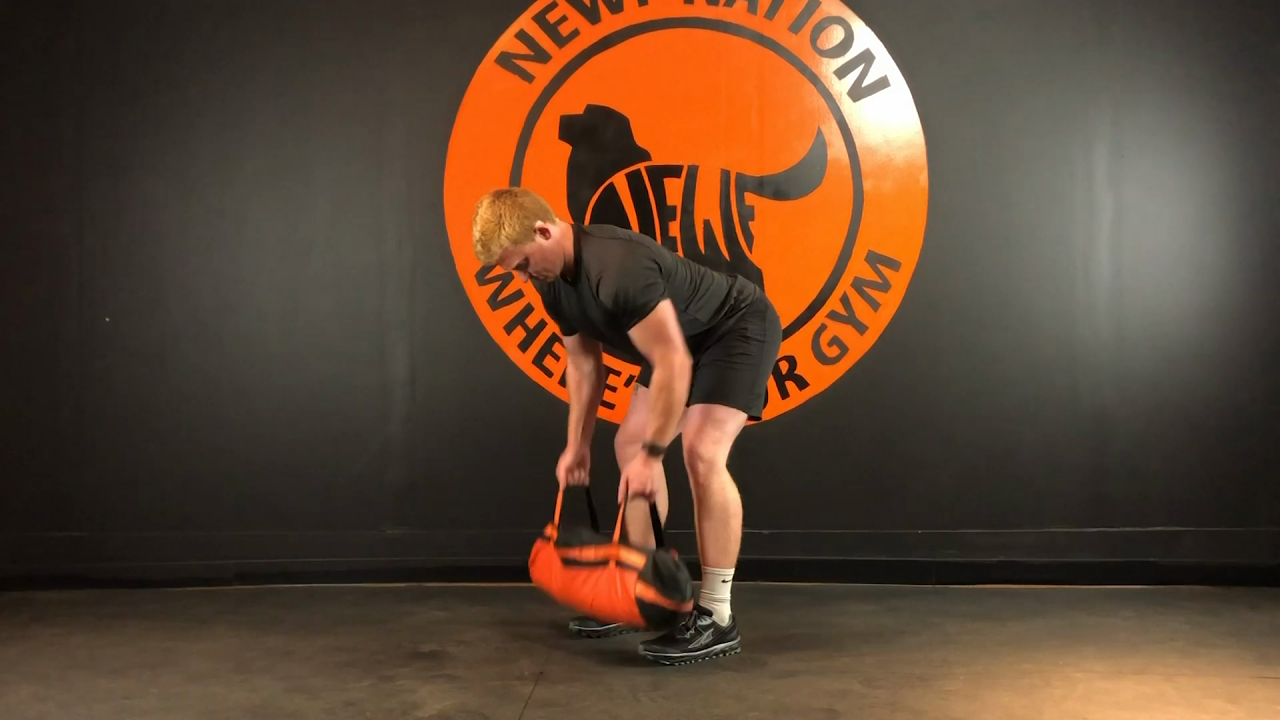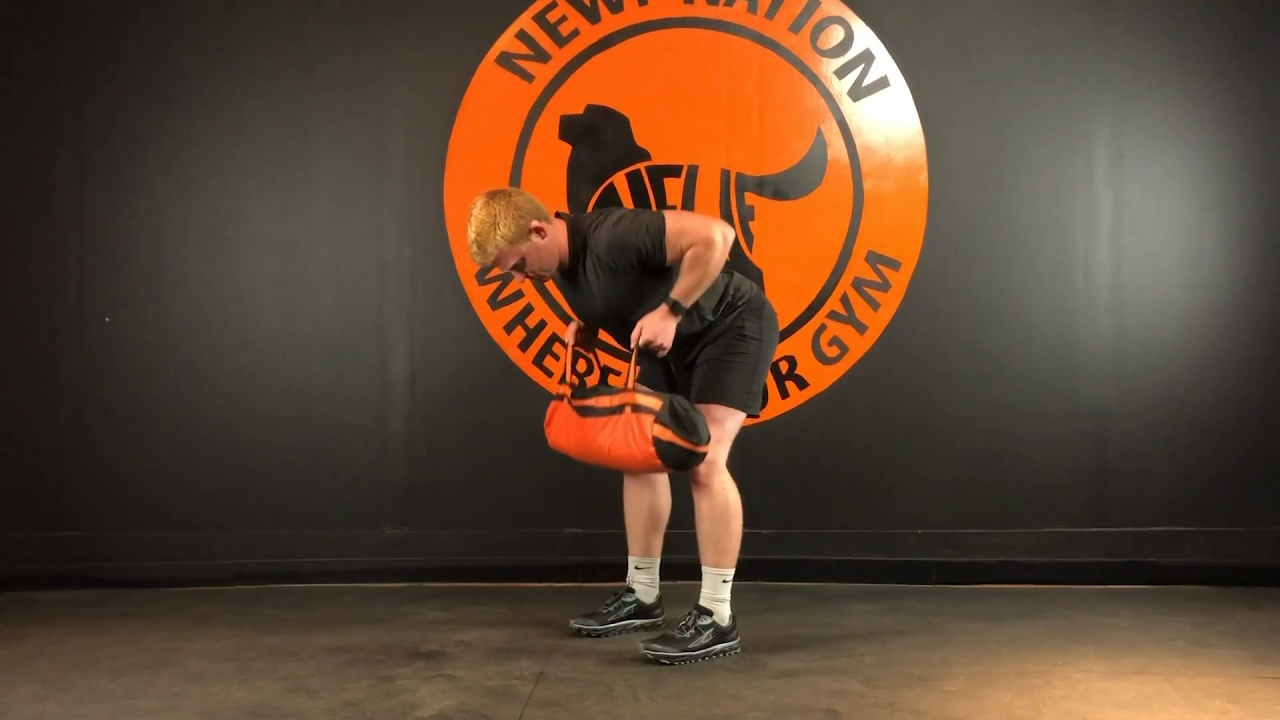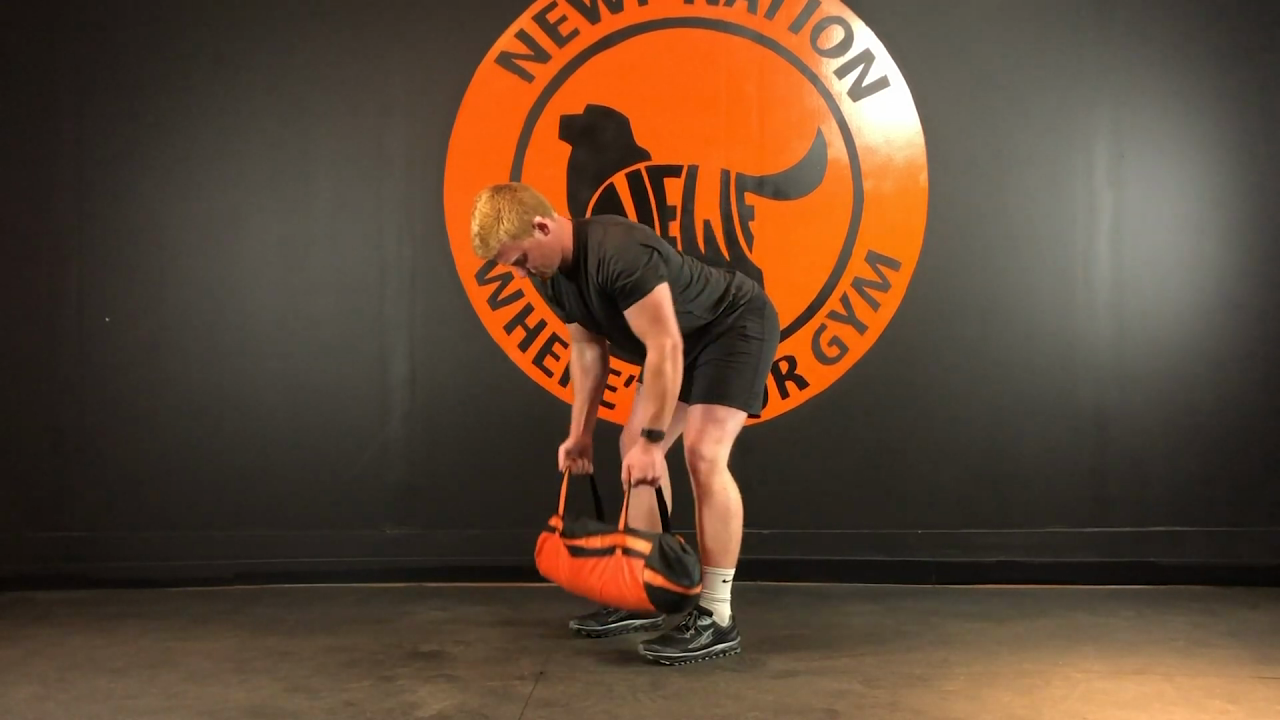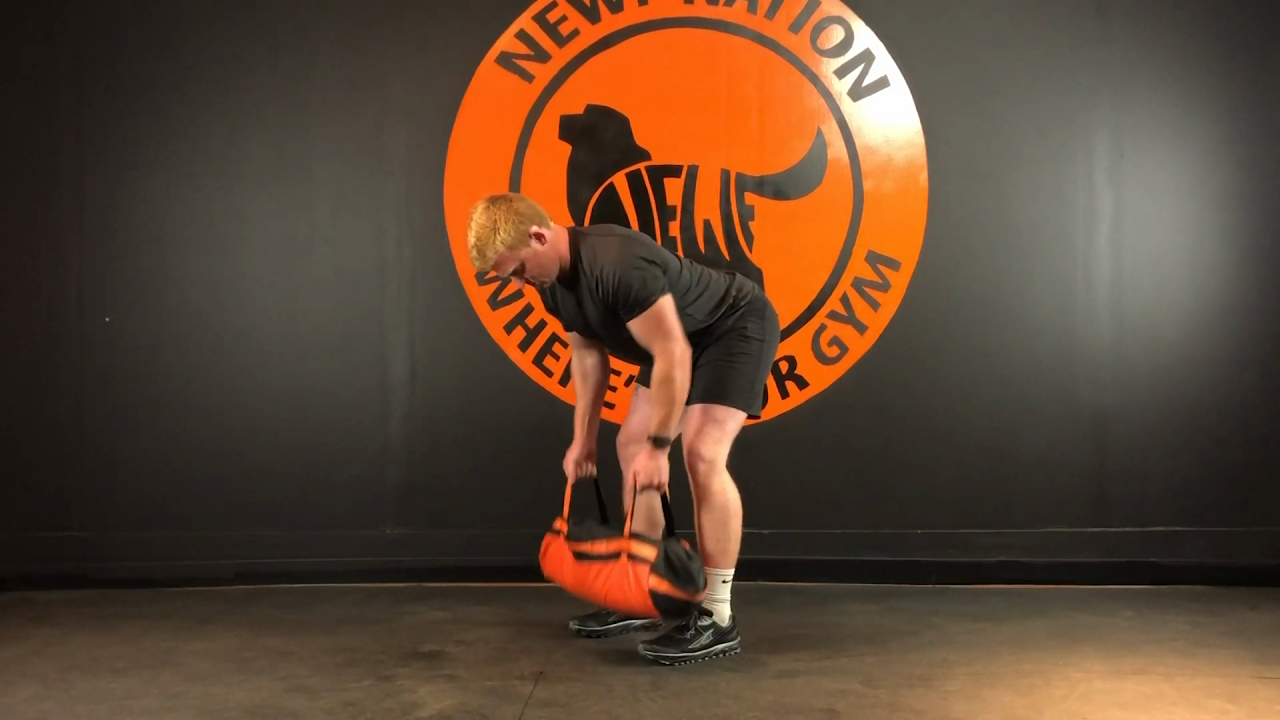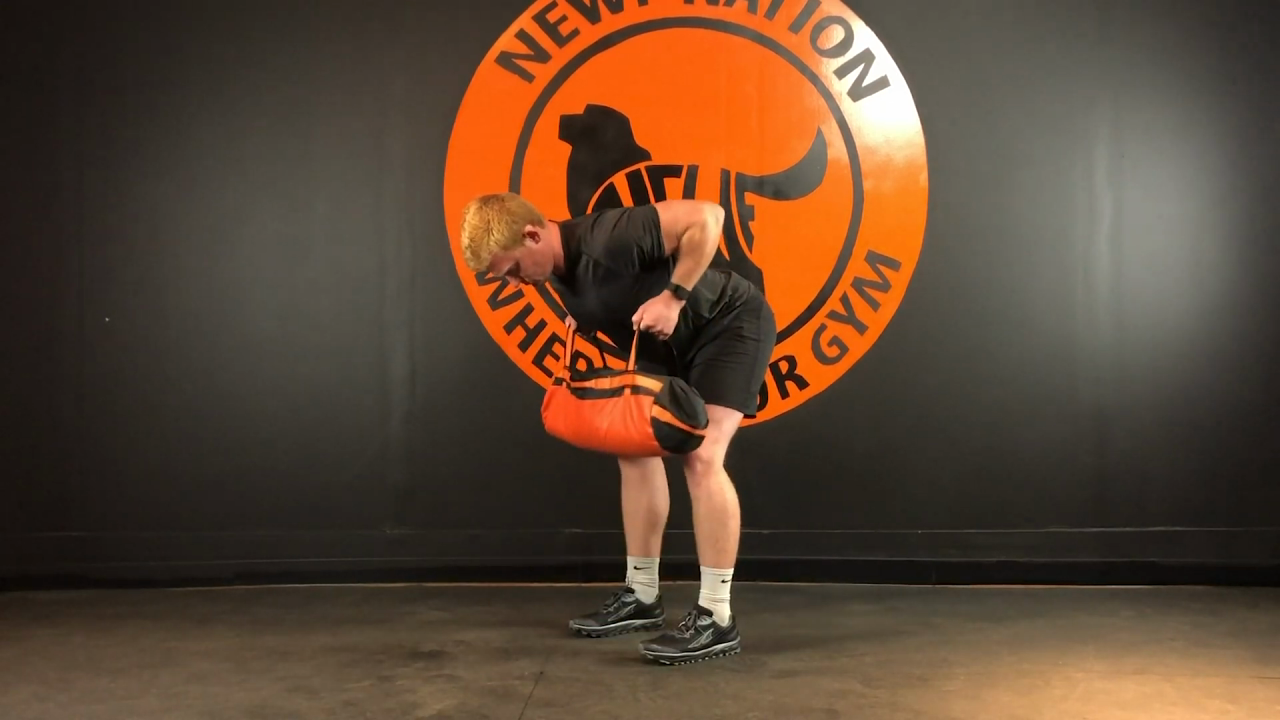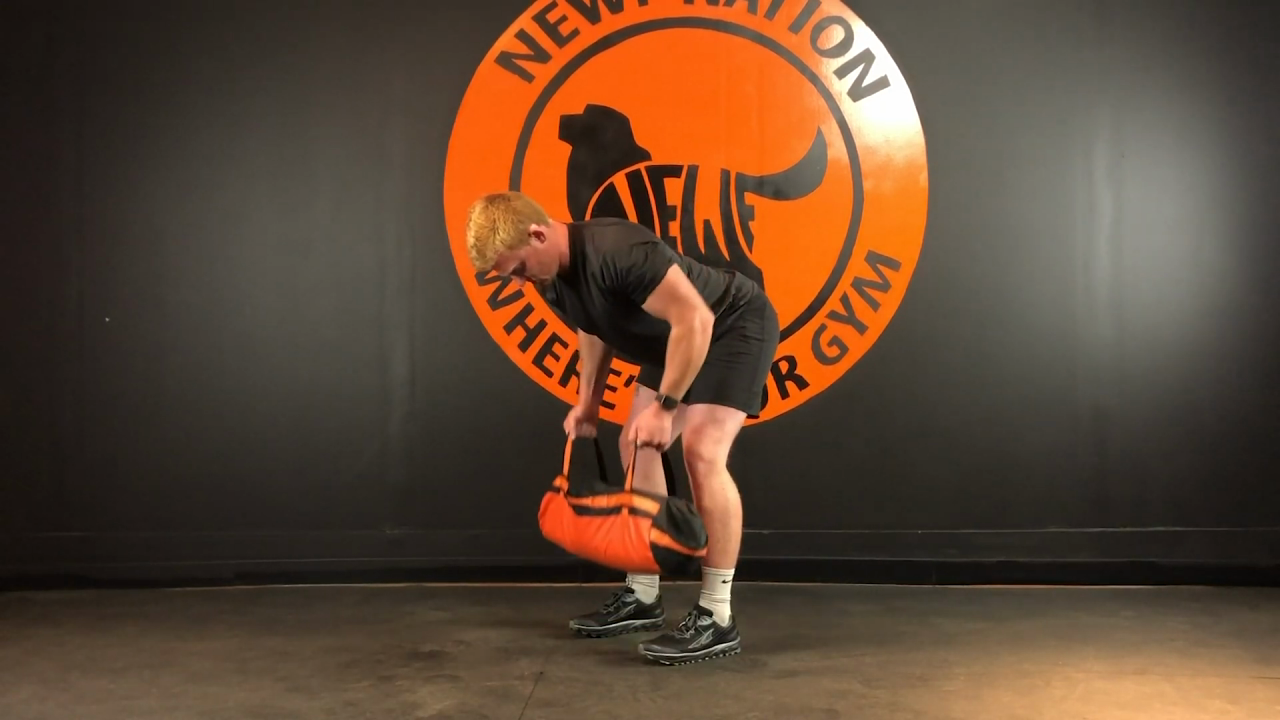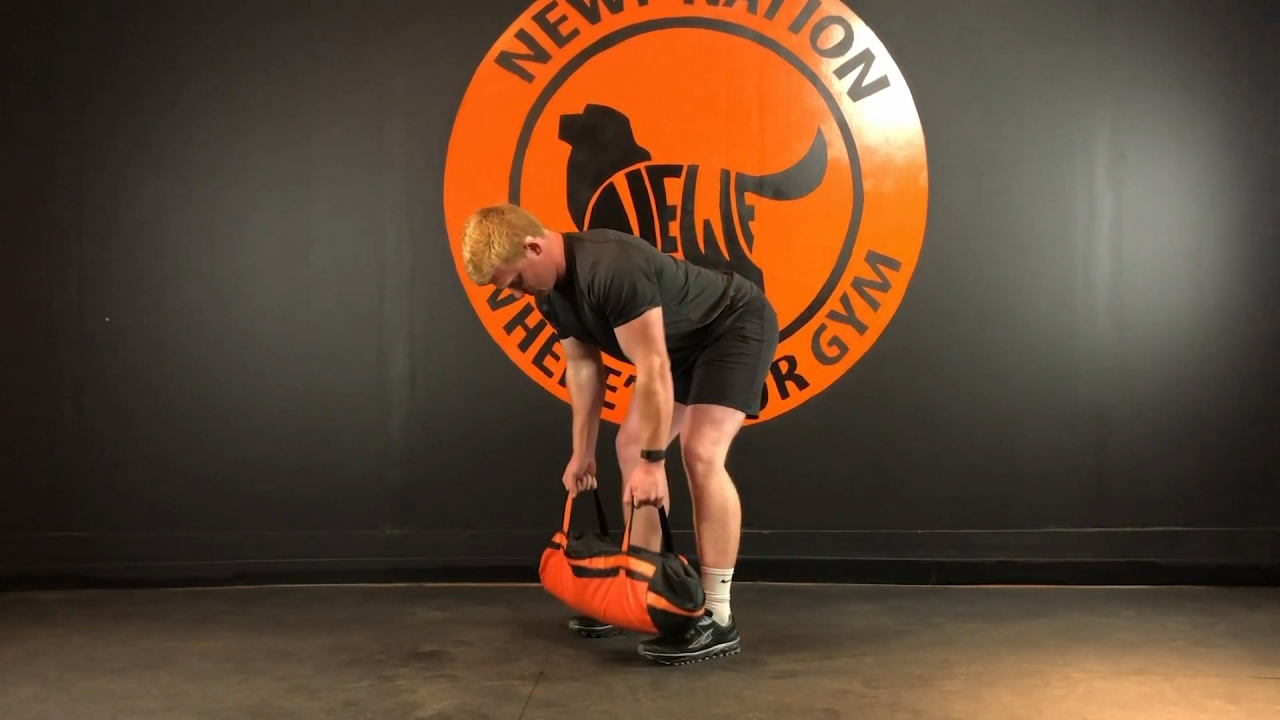
dt=0.7s
person 1, frame 1
left shoulder: (616, 268)
right shoulder: (553, 281)
left elbow: (673, 366)
right elbow: (584, 362)
left wrist: (652, 453)
right wrist: (577, 445)
left hip: (738, 327)
right hip: (678, 341)
left knee: (702, 453)
right knee: (628, 446)
left ankle: (716, 618)
person 1, frame 2
left shoulder: (612, 237)
right shoulder: (559, 258)
left elbow: (715, 236)
left wrist: (671, 311)
right wrist: (585, 321)
left hip: (734, 325)
right hip: (675, 340)
left knee: (704, 456)
left ankle: (717, 617)
right ankle: (642, 596)
person 1, frame 3
left shoulder: (618, 252)
right shoulder: (553, 274)
left elbow: (665, 349)
right elbow: (588, 348)
left wrist: (652, 440)
right wrist: (580, 431)
left hip: (735, 325)
right hip: (682, 338)
left knee: (704, 454)
right knee: (634, 447)
left ankle: (716, 618)
person 1, frame 4
left shoulder: (615, 263)
right shoulder: (553, 282)
left elbow: (673, 357)
right elbow: (588, 355)
left wrist: (659, 448)
right wrist: (583, 439)
left hip: (736, 326)
right hip: (682, 337)
left knee: (703, 455)
right knee: (632, 445)
left ankle: (717, 618)
person 1, frame 5
left shoulder: (607, 238)
right shoulder: (558, 265)
left elbow: (707, 217)
left wrist: (673, 296)
right wrist: (585, 314)
left hip: (730, 324)
right hip: (672, 337)
left knee: (701, 455)
left ankle: (716, 617)
right ankle: (641, 596)
person 1, frame 6
left shoulder: (615, 251)
right shoulder: (553, 279)
left elbow: (696, 320)
right elbow: (596, 328)
left wrist: (665, 408)
right wrist: (588, 401)
left hip: (735, 324)
right hip: (674, 341)
left knee: (703, 455)
right knee: (636, 451)
left ankle: (717, 618)
right ankle: (642, 596)
person 1, frame 7
left shoulder: (610, 269)
right shoulder: (550, 290)
left elbow: (654, 372)
right elbow: (584, 365)
left wrist: (652, 463)
right wrist: (581, 454)
left hip: (735, 326)
right hip: (683, 340)
left knee: (702, 455)
right knee: (630, 447)
left ankle: (716, 619)
